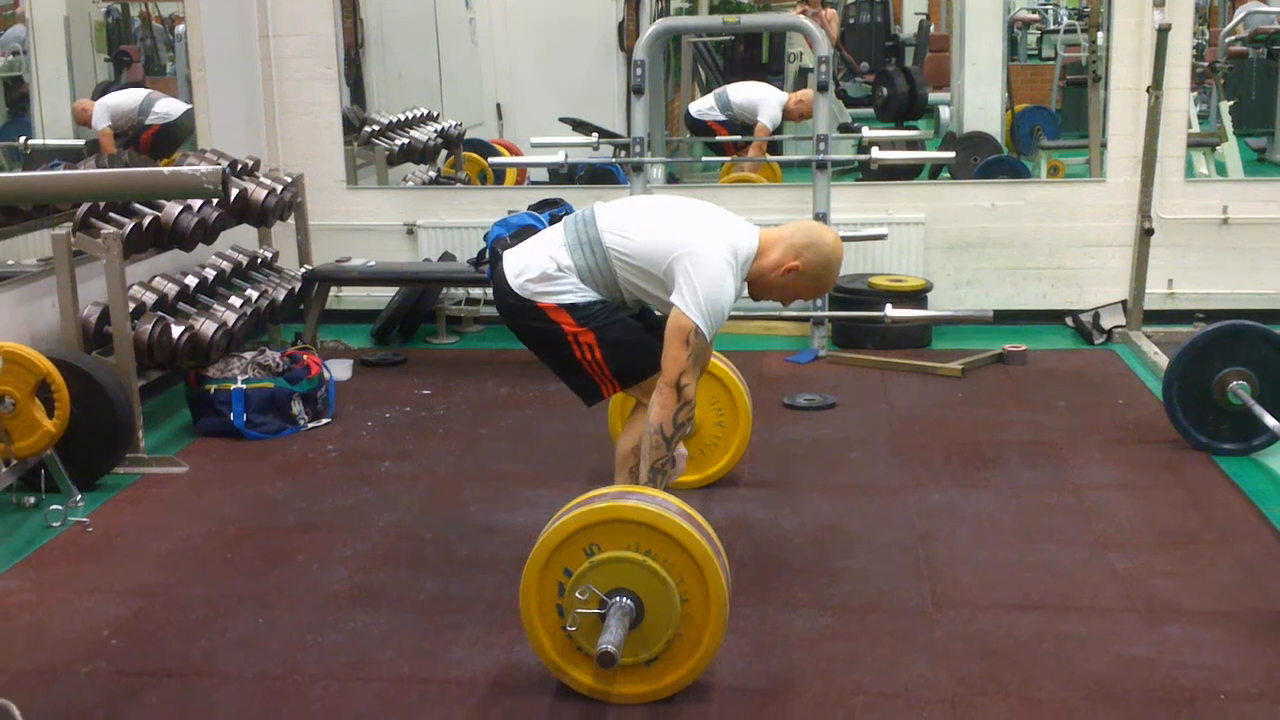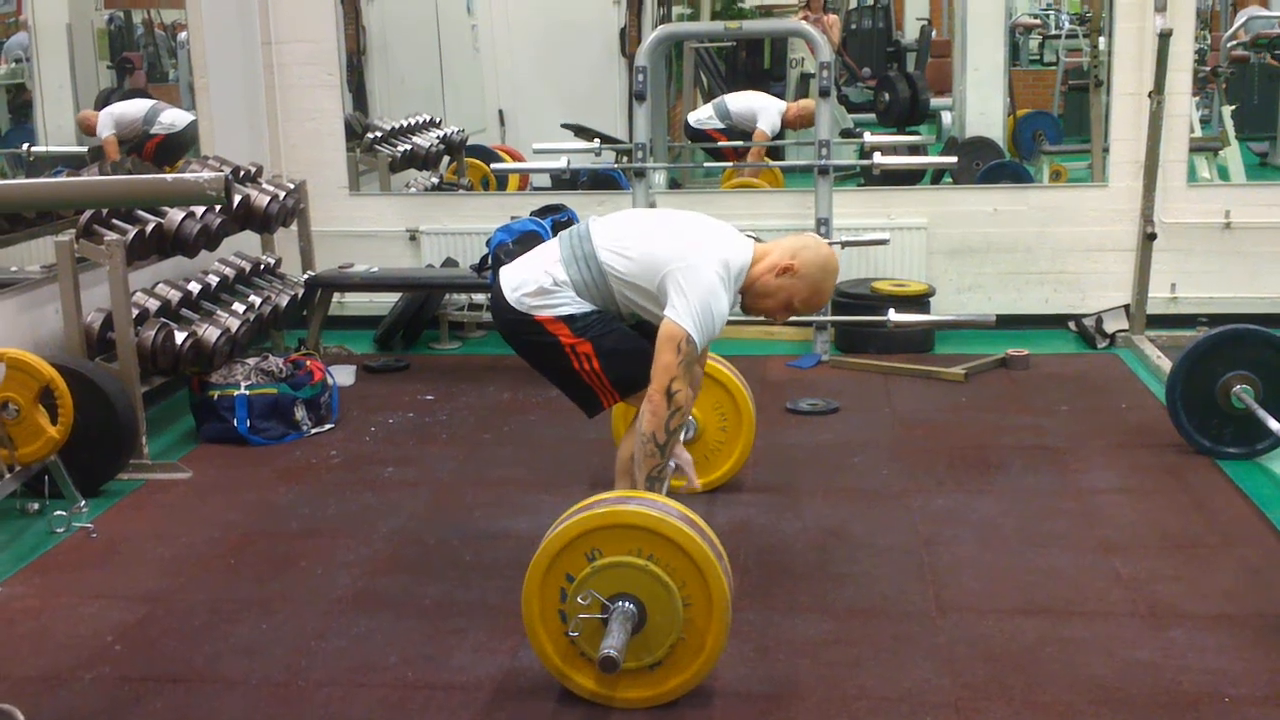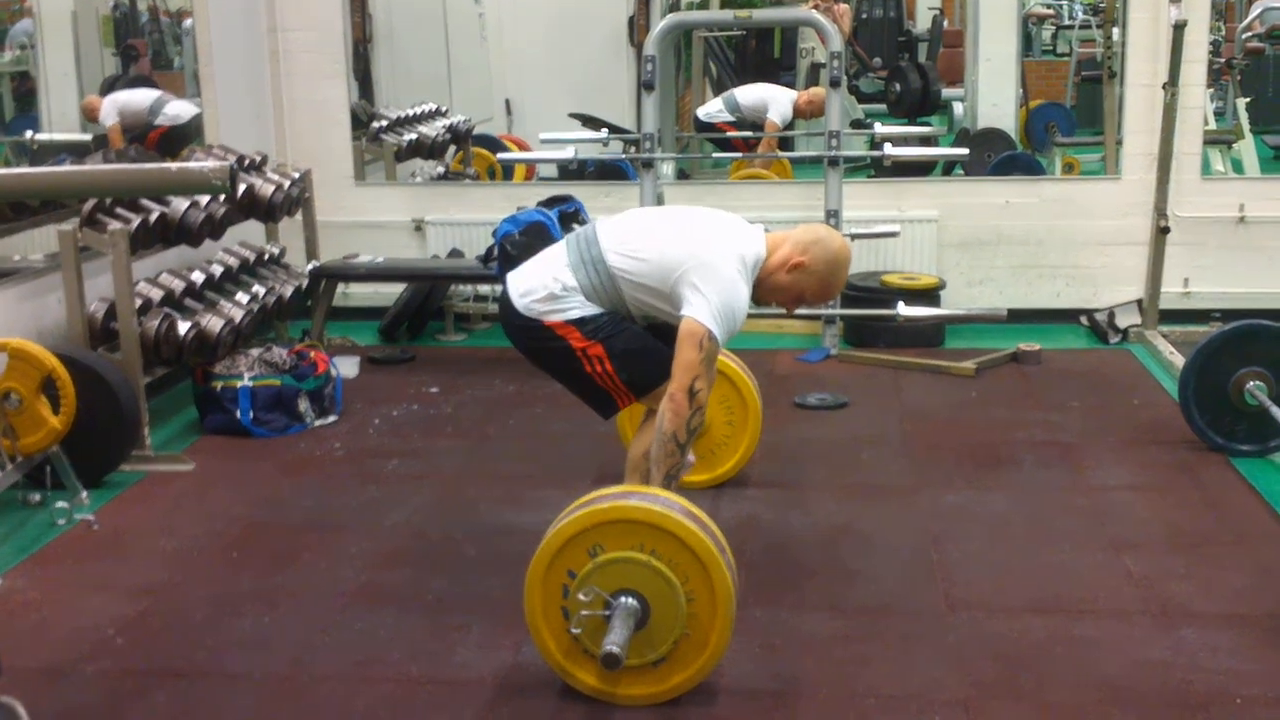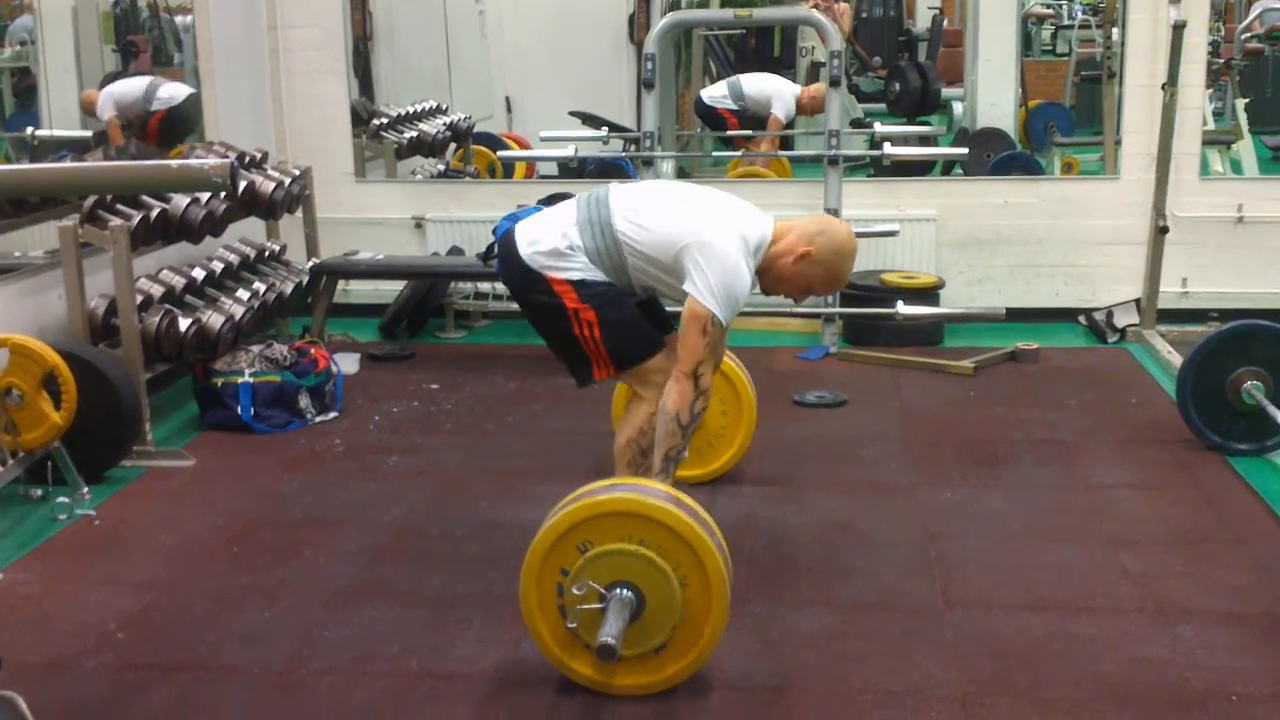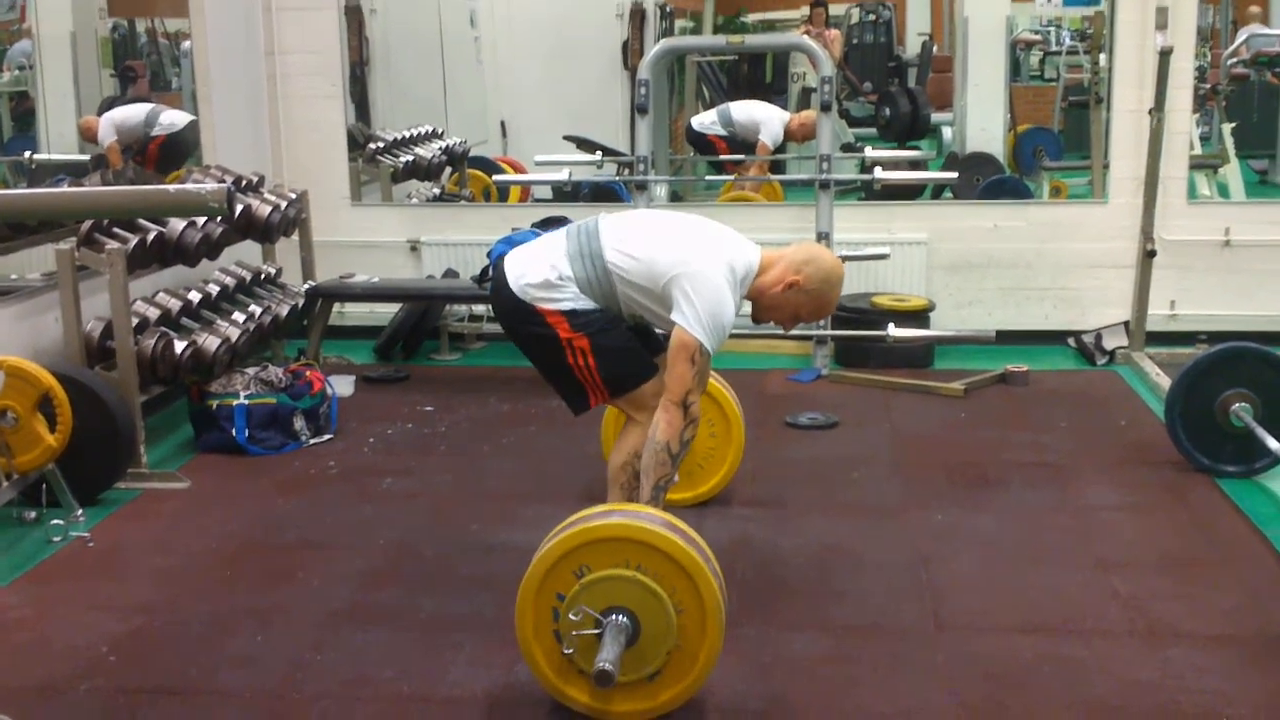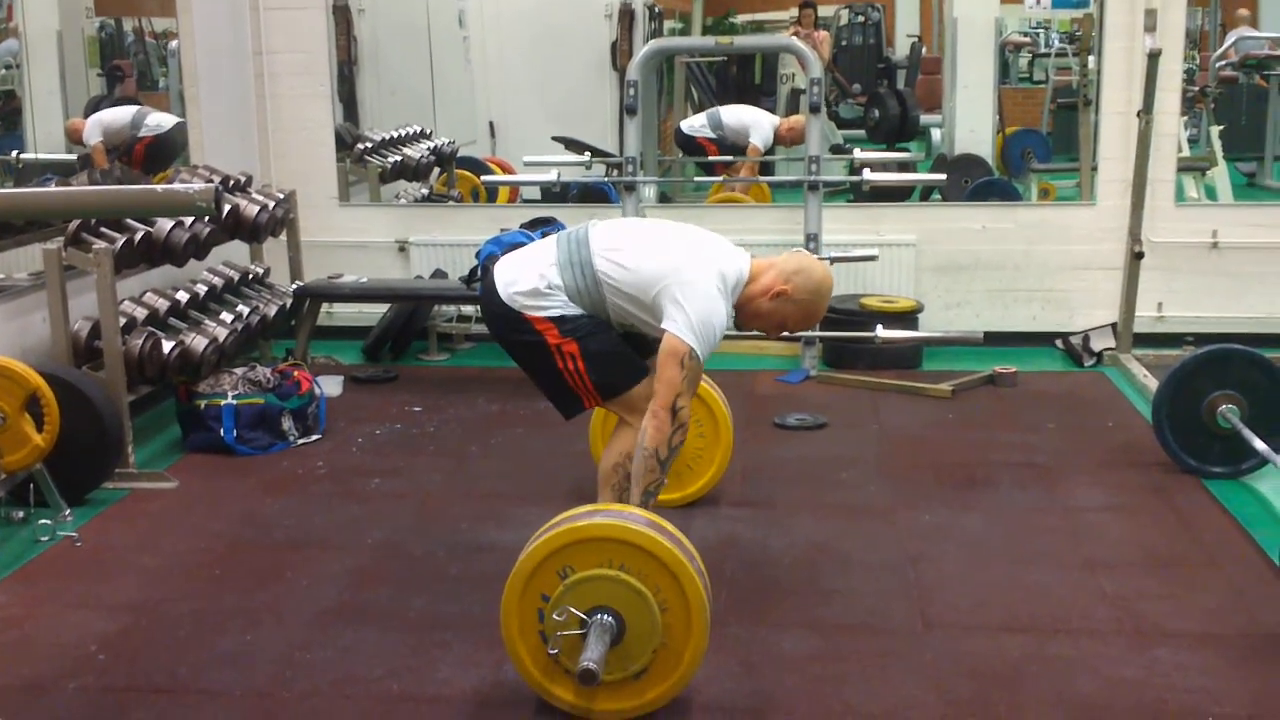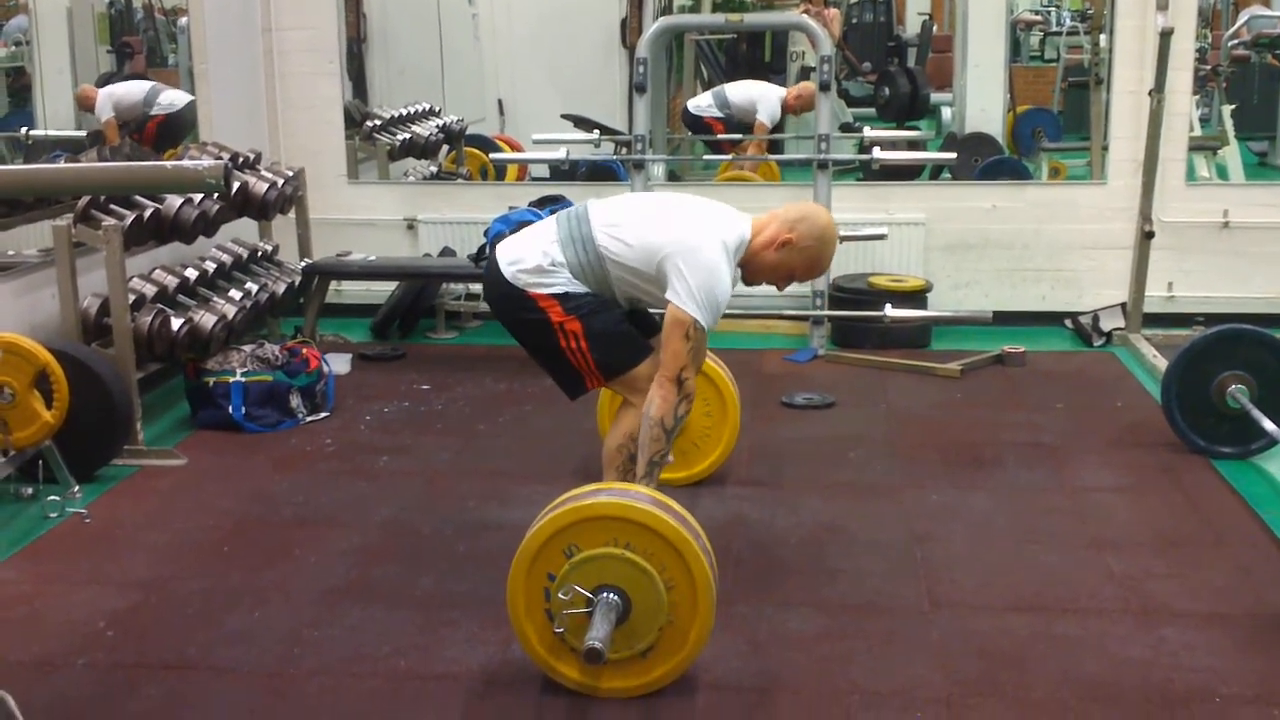
dt=0.7s
person 1, frame 1
left shoulder: (731, 238)
right shoulder: (715, 273)
right elbow: (673, 388)
left wrist: (669, 437)
left hip: (547, 269)
right hip: (537, 287)
left knee: (672, 366)
right knee: (657, 390)
person 1, frame 2
left shoulder: (726, 252)
right shoulder: (709, 283)
right elbow: (663, 397)
left wrist: (671, 441)
left hip: (545, 282)
right hip: (536, 299)
left knee: (684, 378)
right knee: (667, 397)
person 1, frame 3
left shoulder: (738, 240)
right shoulder: (727, 282)
right elbow: (683, 398)
left hip: (553, 285)
right hip: (544, 306)
left knee: (689, 374)
right knee: (676, 394)
person 1, frame 4
left shoulder: (746, 231)
right shoulder: (730, 264)
right elbow: (690, 379)
right wrist: (659, 486)
left hip: (557, 241)
right hip: (549, 260)
left knee: (670, 359)
right knee: (656, 384)
person 1, frame 5
left shoulder: (733, 256)
right shoulder: (715, 292)
right elbow: (678, 406)
left hip: (542, 273)
right hip: (537, 291)
left knee: (662, 385)
right knee: (649, 408)
person 1, frame 6
left shoulder: (722, 264)
right shoulder: (706, 299)
right elbow: (666, 412)
left hip: (532, 277)
right hip: (525, 298)
left knee: (656, 389)
right knee: (640, 410)
person 1, frame 7
left shoulder: (723, 228)
right shoulder: (709, 264)
right elbow: (672, 383)
right wrist: (644, 489)
left hip: (538, 260)
right hip: (529, 279)
left knee: (657, 362)
right knee: (644, 390)
